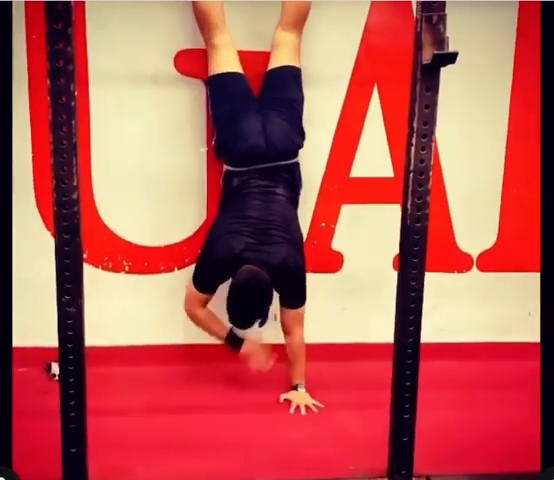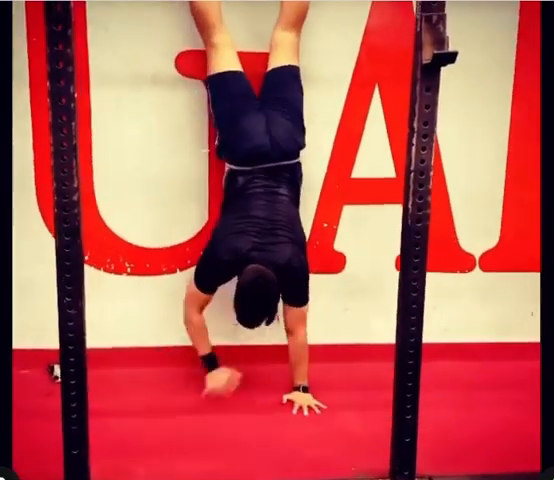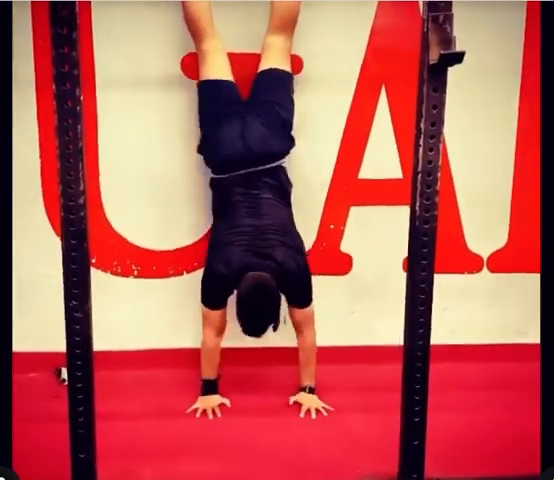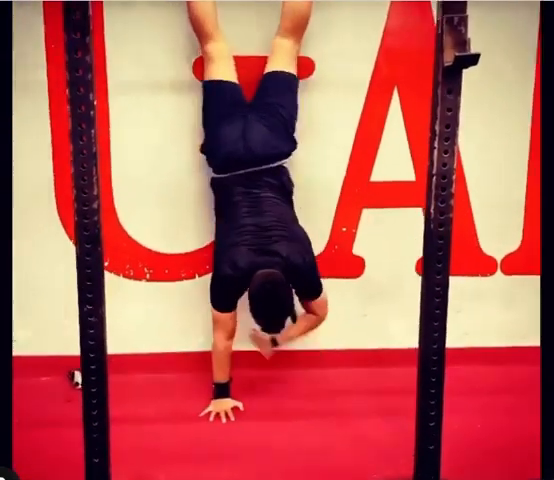
dt=0.2s
person 1, frame 1
left shoulder: (288, 262)
right shoulder: (219, 253)
left elbow: (294, 330)
left wrist: (300, 386)
right wrist: (238, 342)
left hip: (279, 146)
right hip: (243, 147)
left knee: (287, 37)
right knee: (218, 40)
person 1, frame 2
left shoulder: (292, 261)
right shoulder: (223, 253)
left elbow: (297, 331)
right elbow: (192, 306)
left wrist: (303, 387)
right wrist: (211, 364)
left hip: (280, 146)
right hip: (245, 148)
left knee: (286, 35)
right knee: (217, 39)
person 1, frame 3
left shoulder: (292, 265)
right shoulder: (221, 267)
left elbow: (306, 332)
right elbow: (211, 333)
left wrist: (309, 387)
right wrist: (207, 390)
left hip: (265, 151)
right hip: (229, 154)
left knee: (277, 39)
right knee: (208, 44)
person 1, frame 4
left shoulder: (300, 260)
right shoulder: (230, 269)
right elbow: (222, 336)
left wrist: (275, 338)
right wrist: (220, 392)
left hip: (266, 149)
right hip: (230, 153)
left knee: (286, 41)
right knee: (214, 46)
